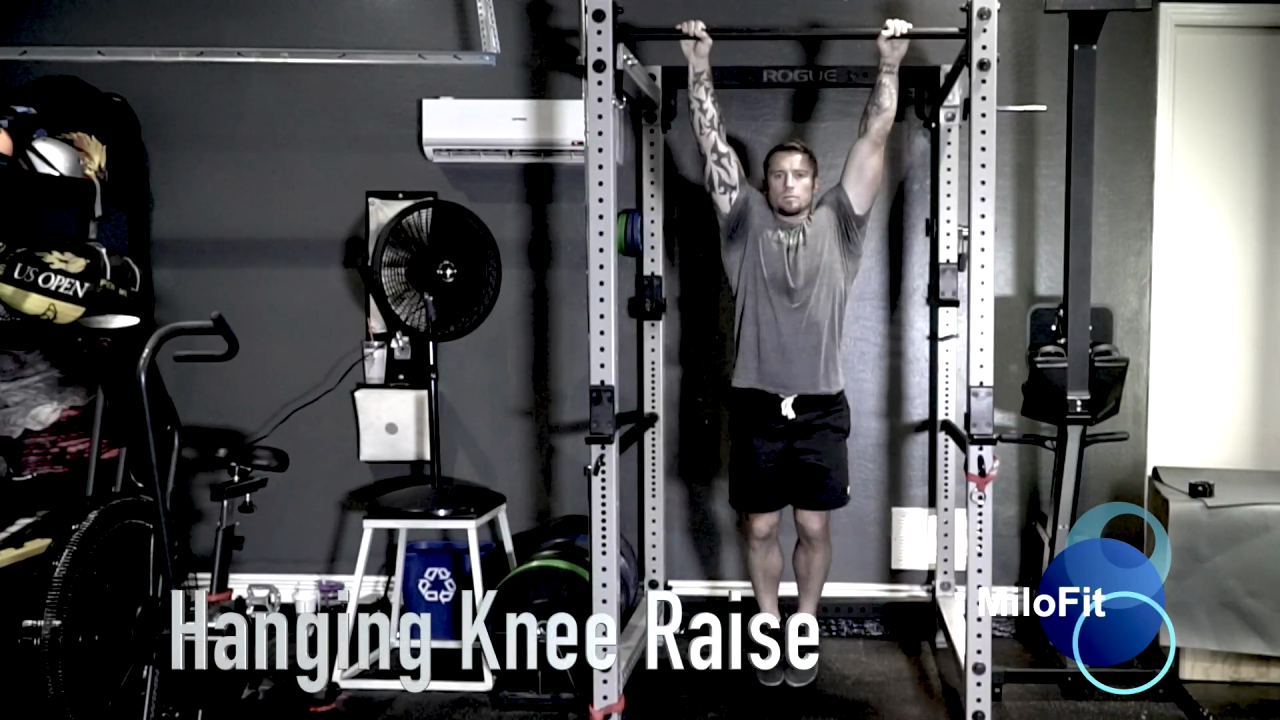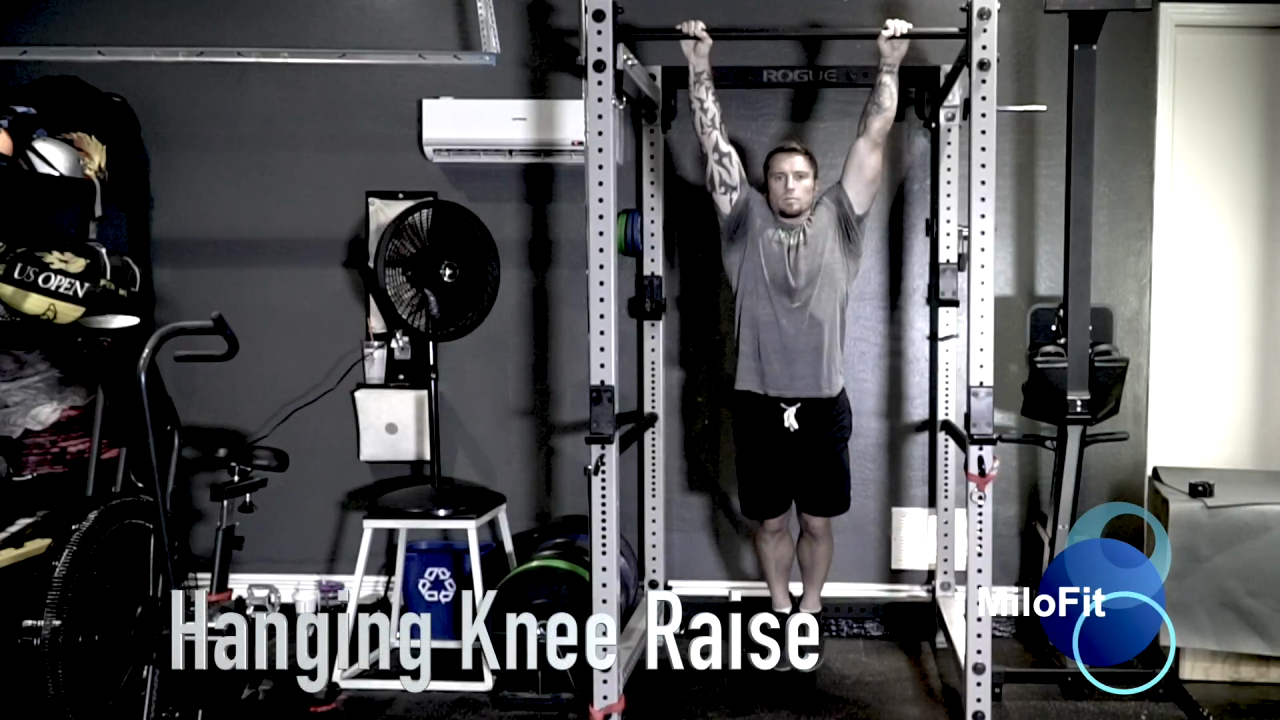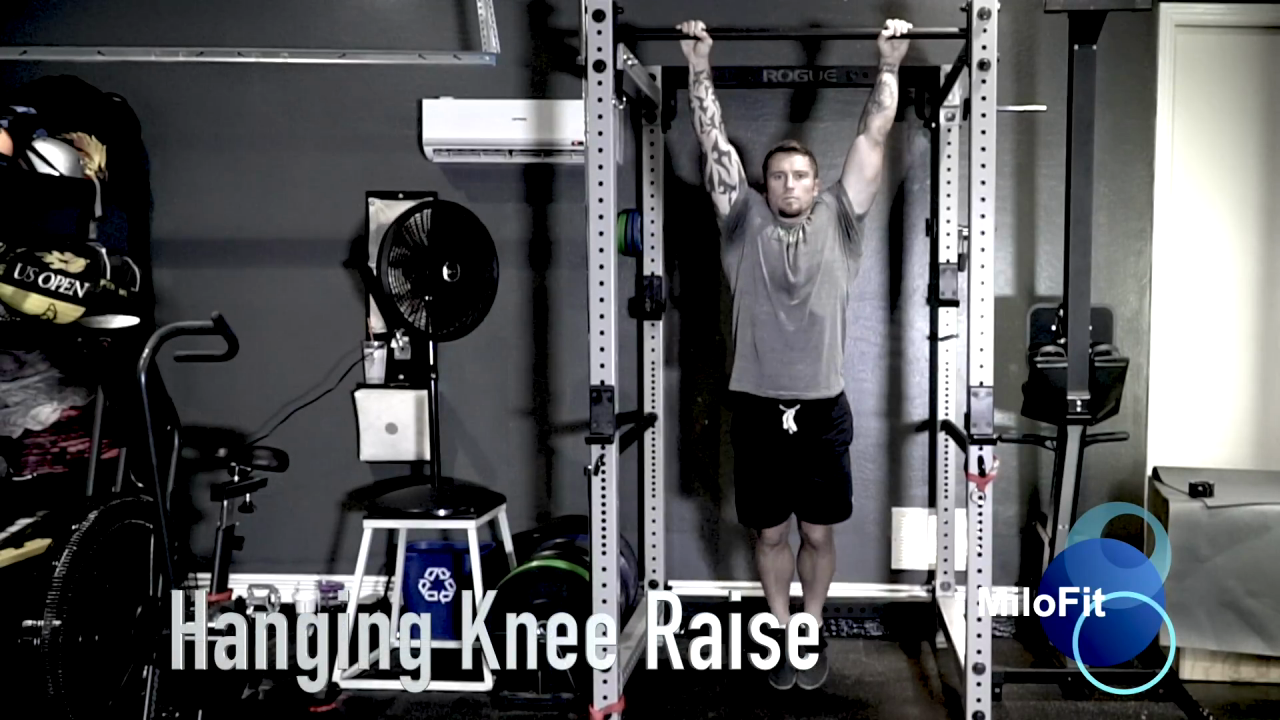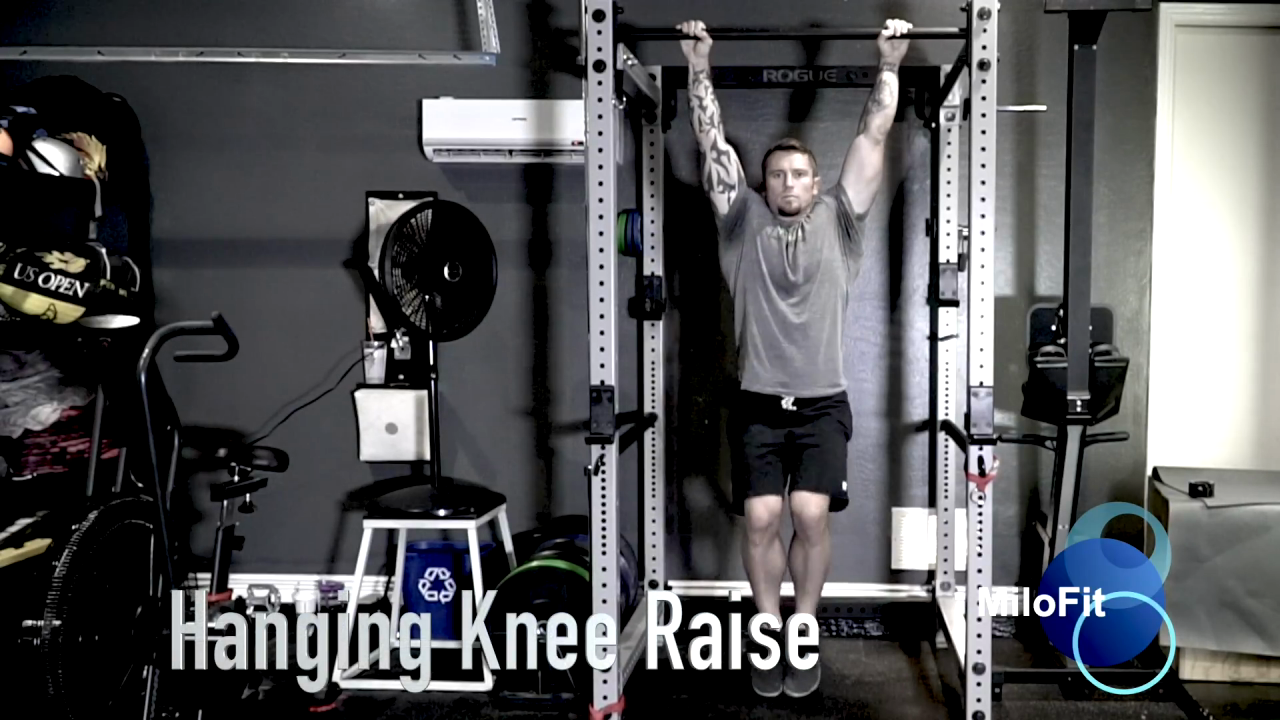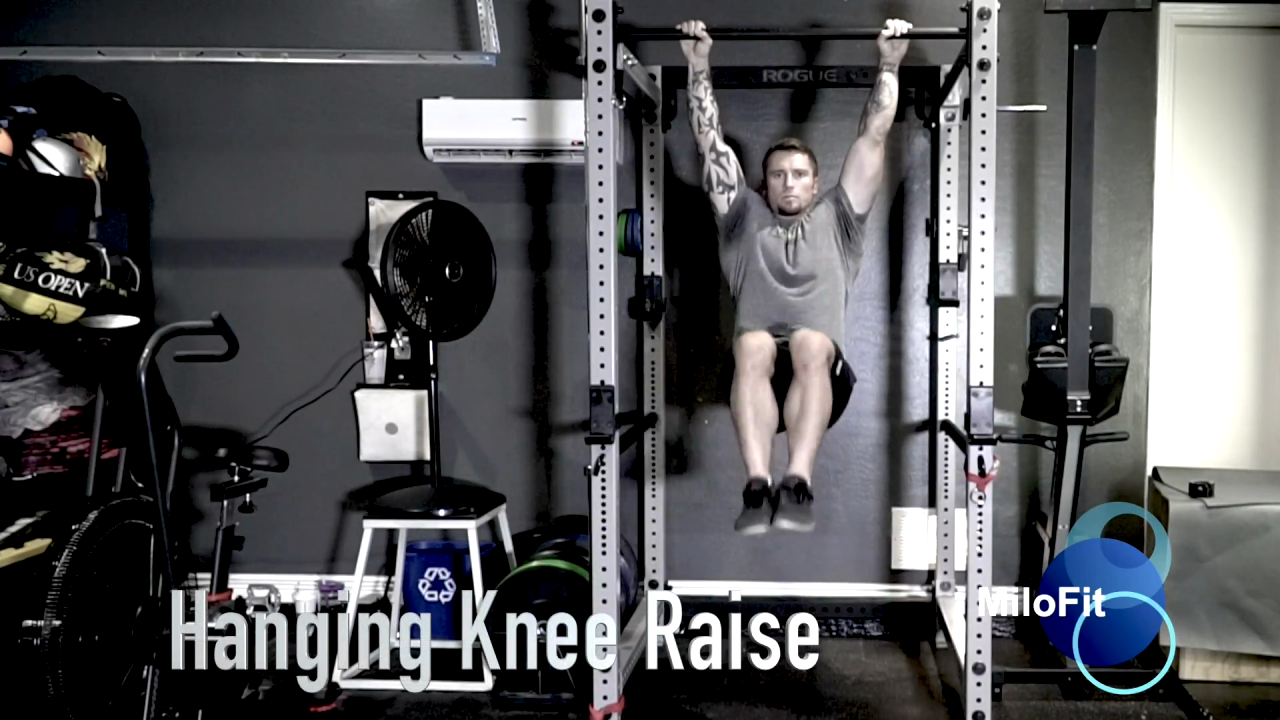
dt=0.3s
person 1, frame 1
left shoulder: (839, 219)
right shoulder: (745, 219)
left elbow: (873, 139)
right elbow: (713, 142)
left wrist: (889, 65)
right wrist: (699, 66)
left hip: (820, 407)
right hip: (756, 404)
left knee: (813, 527)
right knee: (760, 527)
right ankle: (770, 628)
person 1, frame 2
left shoulder: (839, 219)
right shoulder: (746, 220)
left elbow: (872, 140)
right elbow: (714, 143)
left wrist: (888, 66)
right wrist: (699, 67)
left hip: (822, 406)
right hip: (759, 406)
left knee: (817, 525)
right knee: (769, 524)
left ankle: (809, 617)
right ankle: (781, 615)
person 1, frame 3
left shoulder: (838, 218)
right shoulder: (744, 219)
left elbow: (872, 139)
right elbow: (714, 144)
left wrist: (889, 64)
right wrist: (699, 67)
left hip: (823, 410)
right hip: (758, 410)
left knee: (818, 534)
right knee: (770, 534)
left ankle: (812, 630)
right ankle: (781, 631)
person 1, frame 4
left shoulder: (837, 218)
right shoulder: (742, 219)
left elbow: (869, 140)
right elbow: (713, 145)
left wrist: (888, 66)
right wrist: (699, 67)
left hip: (822, 405)
right hip: (757, 404)
left knee: (811, 516)
right knee: (761, 518)
right ankle: (769, 637)
person 1, frame 5
left shoulder: (837, 218)
right shoulder: (744, 218)
left elbow: (872, 137)
right elbow: (711, 142)
left wrist: (889, 65)
right wrist: (699, 67)
left hip: (822, 367)
right hip: (758, 357)
left knee: (809, 348)
right knee: (755, 349)
left ankle: (797, 483)
right ankle: (758, 486)
